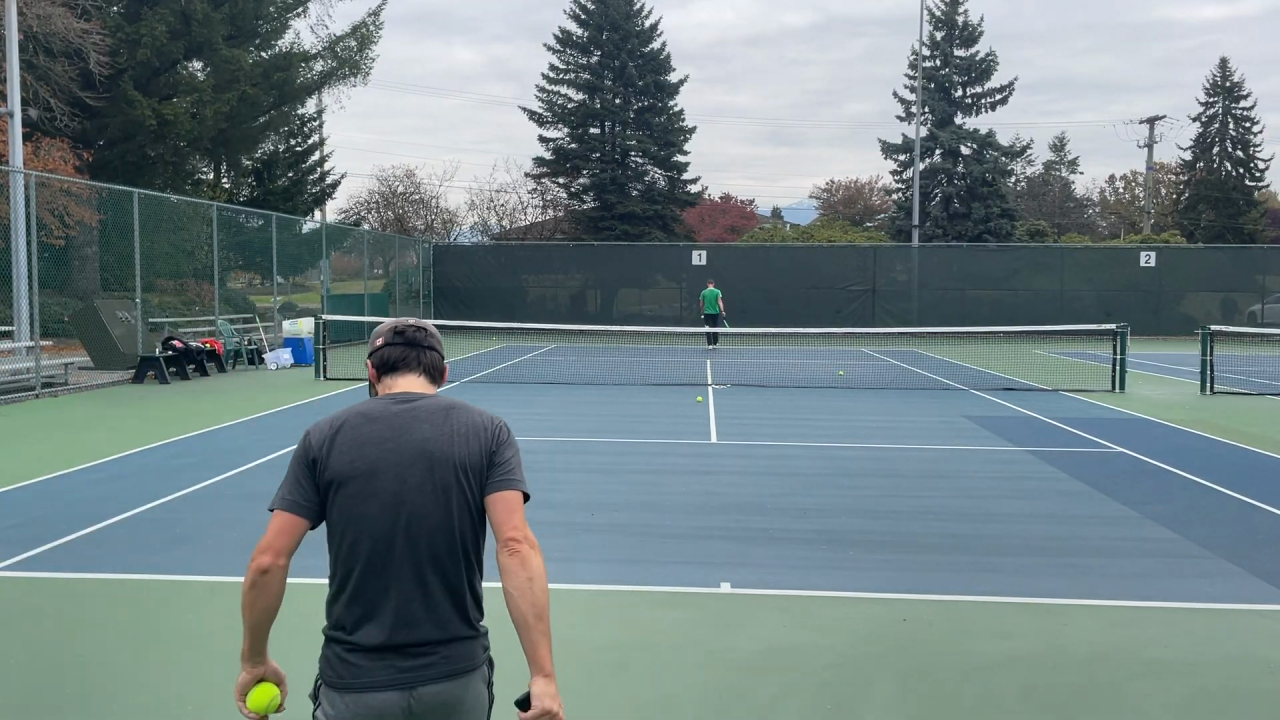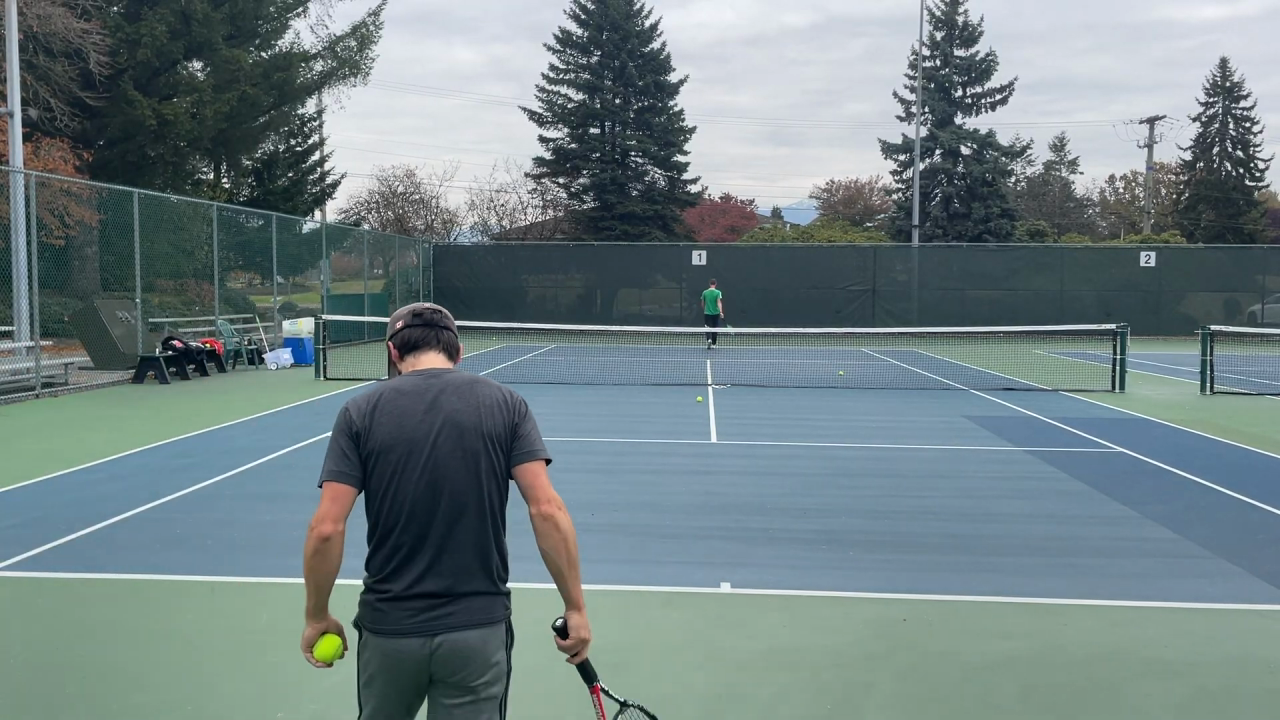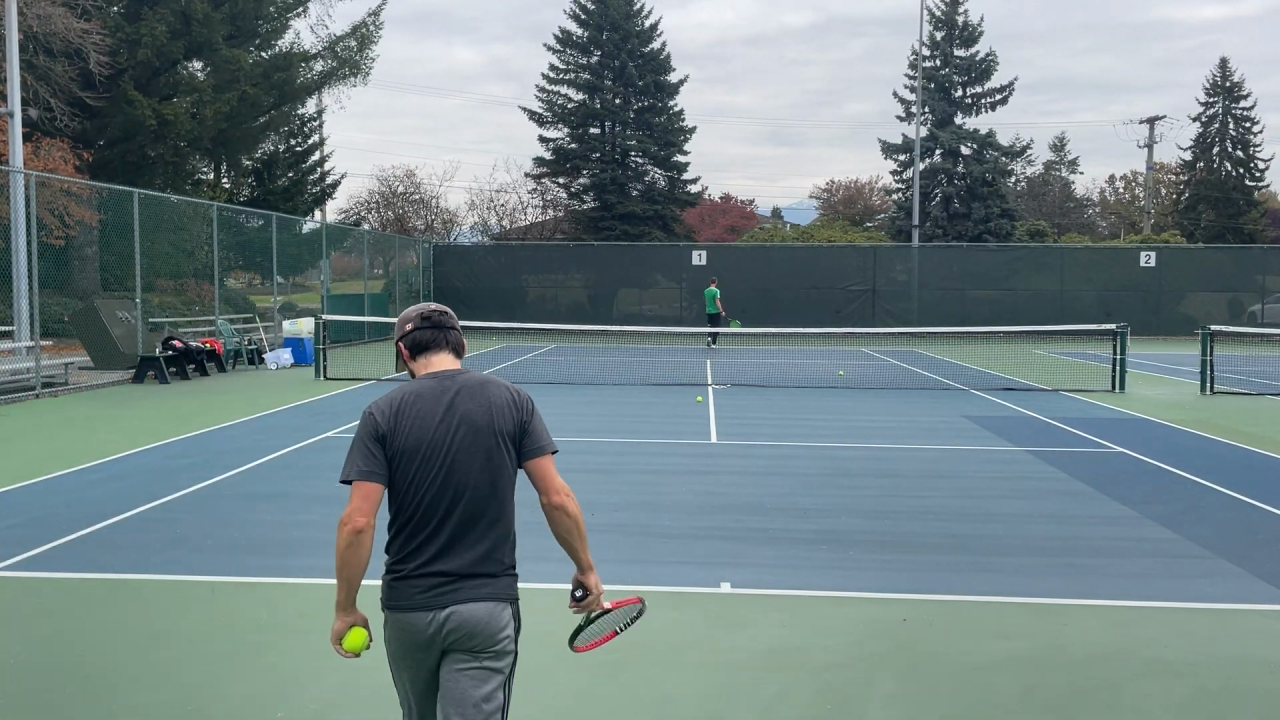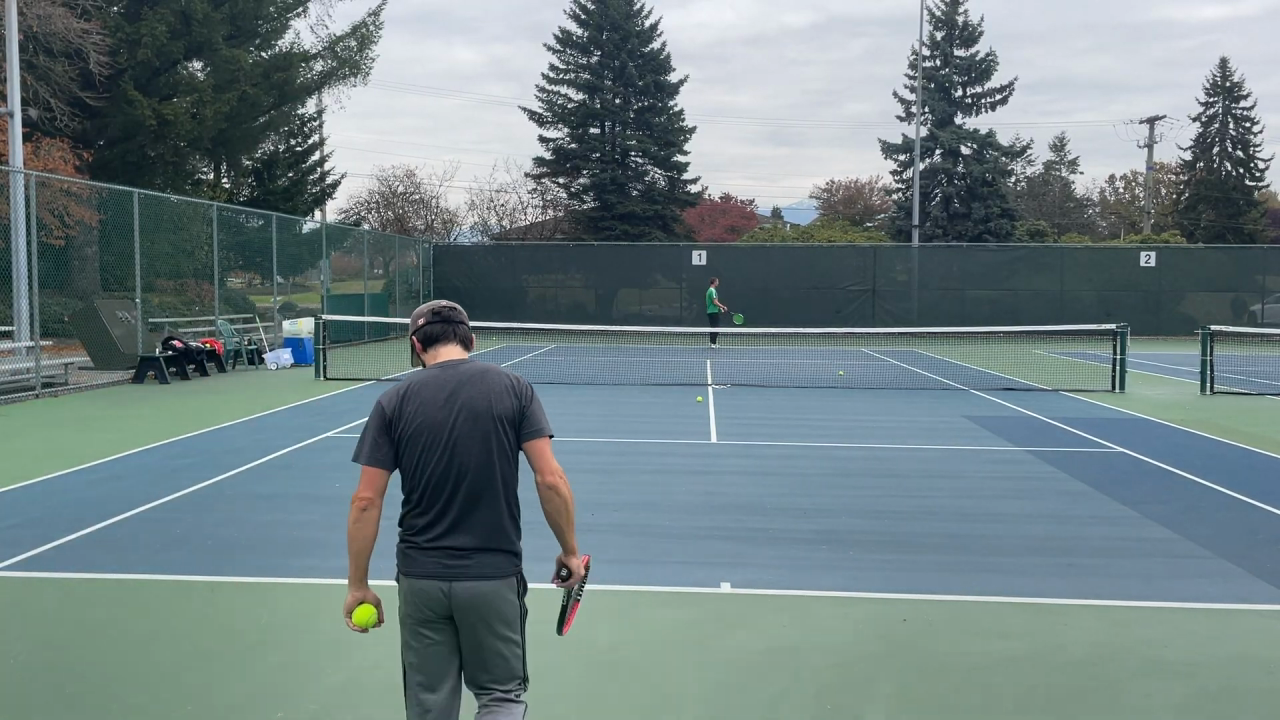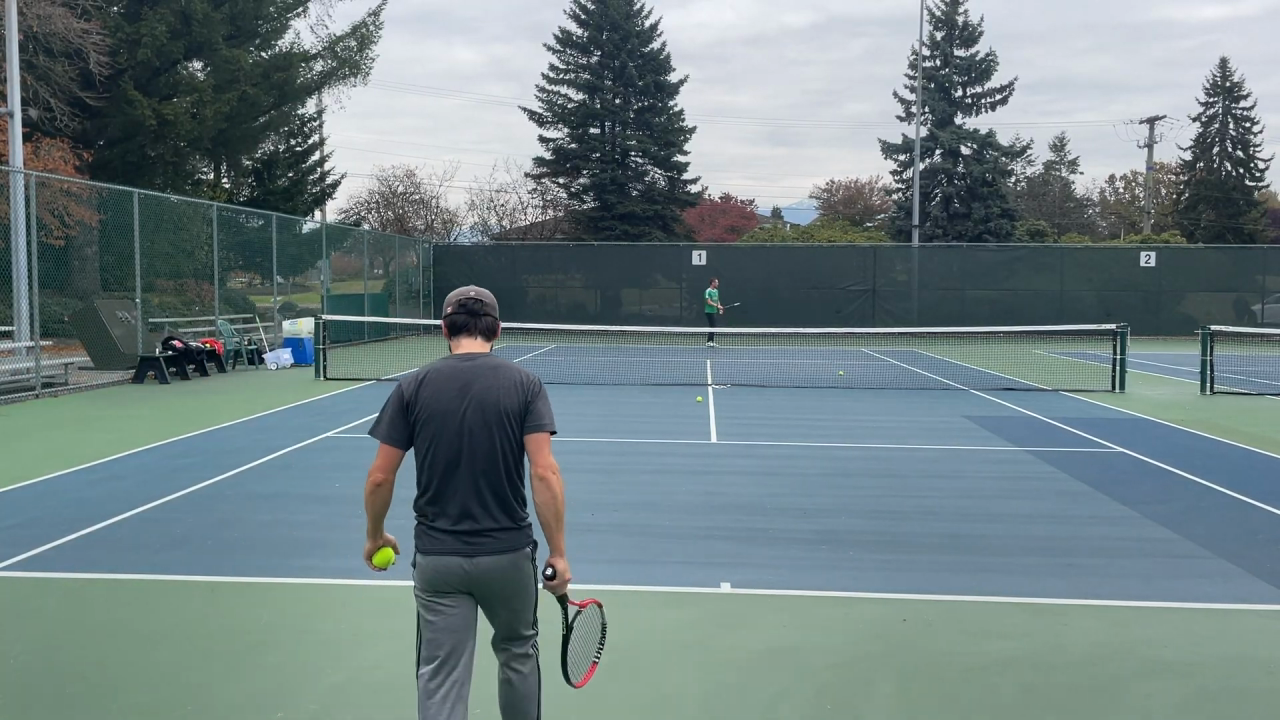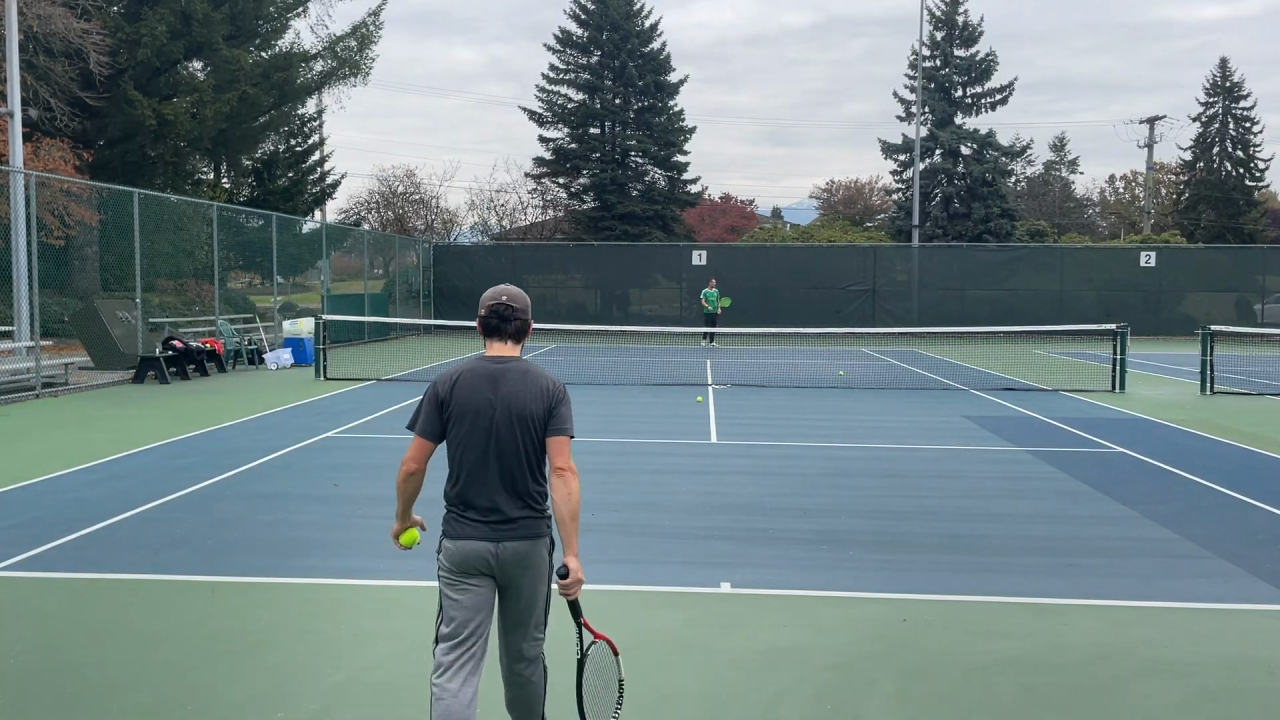
dt=0.2s
person 1, frame 1
left shoulder: (325, 436)
right shoulder: (486, 431)
left elbow: (267, 563)
right elbow: (516, 548)
left wrist: (254, 659)
right wrist: (543, 675)
left hip: (352, 687)
right hip: (457, 679)
person 1, frame 2
left shoulder: (361, 411)
right shoulder: (505, 404)
left elbow: (326, 530)
right elbow: (547, 510)
left wrist: (316, 615)
right wrist: (575, 606)
left hip: (388, 628)
right hip: (479, 626)
person 1, frame 3
left shoulder: (383, 413)
right shoulder: (513, 401)
left elbow: (357, 523)
right elbow: (558, 499)
left wrist: (345, 609)
right wrist: (586, 568)
left hip: (407, 607)
right hip: (488, 606)
person 1, frame 4
left shoulder: (394, 400)
right shoulder: (514, 388)
left elbow: (366, 501)
right elbow: (551, 480)
left wrist: (357, 583)
right wrist: (570, 550)
left hip: (421, 578)
right hip: (494, 576)
person 1, frame 5
left shoulder: (413, 386)
right shoulder: (524, 383)
left elbow: (379, 477)
right elbow: (545, 473)
left wrist: (374, 536)
right wrist: (558, 552)
left hip: (436, 558)
right hip: (507, 553)
left knee: (439, 682)
right knee: (517, 650)
person 1, frame 6
left shoulder: (448, 383)
right shoulder: (549, 388)
left elbow: (412, 466)
right elbow: (562, 472)
left wrist: (403, 517)
right wrist: (572, 553)
left hip: (462, 543)
right hip: (527, 542)
left knee: (455, 663)
right knee: (525, 648)
